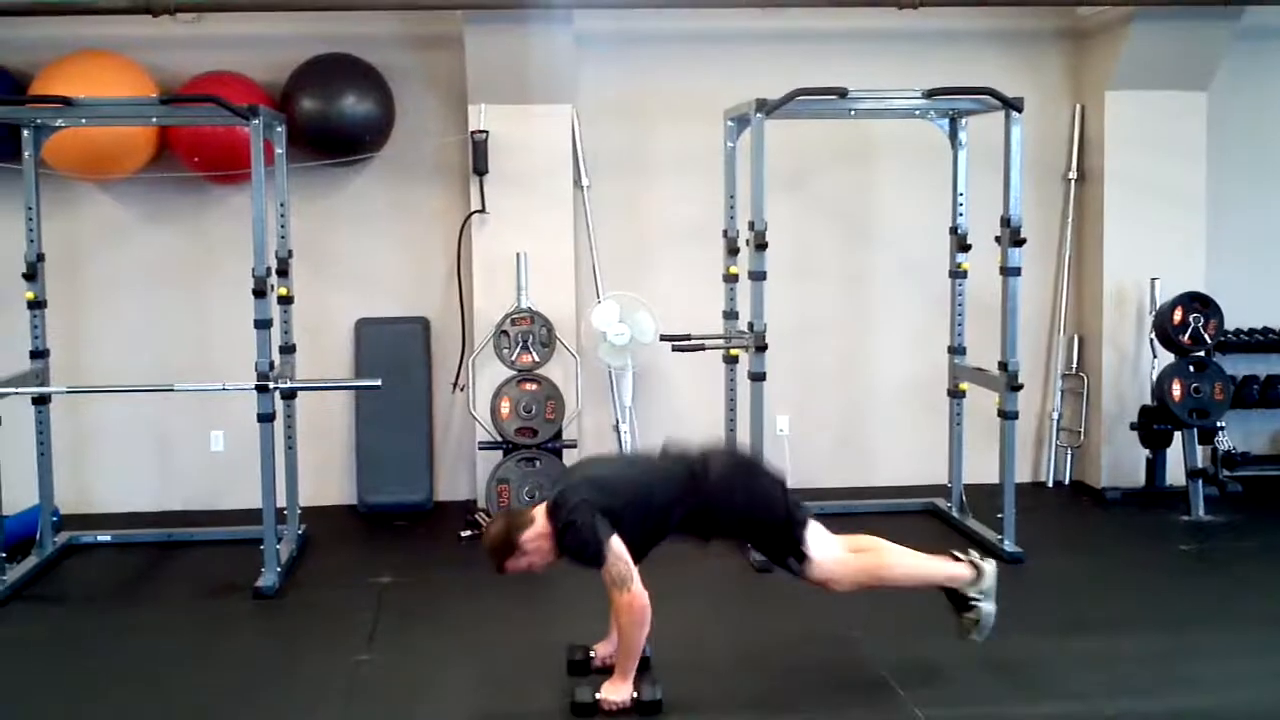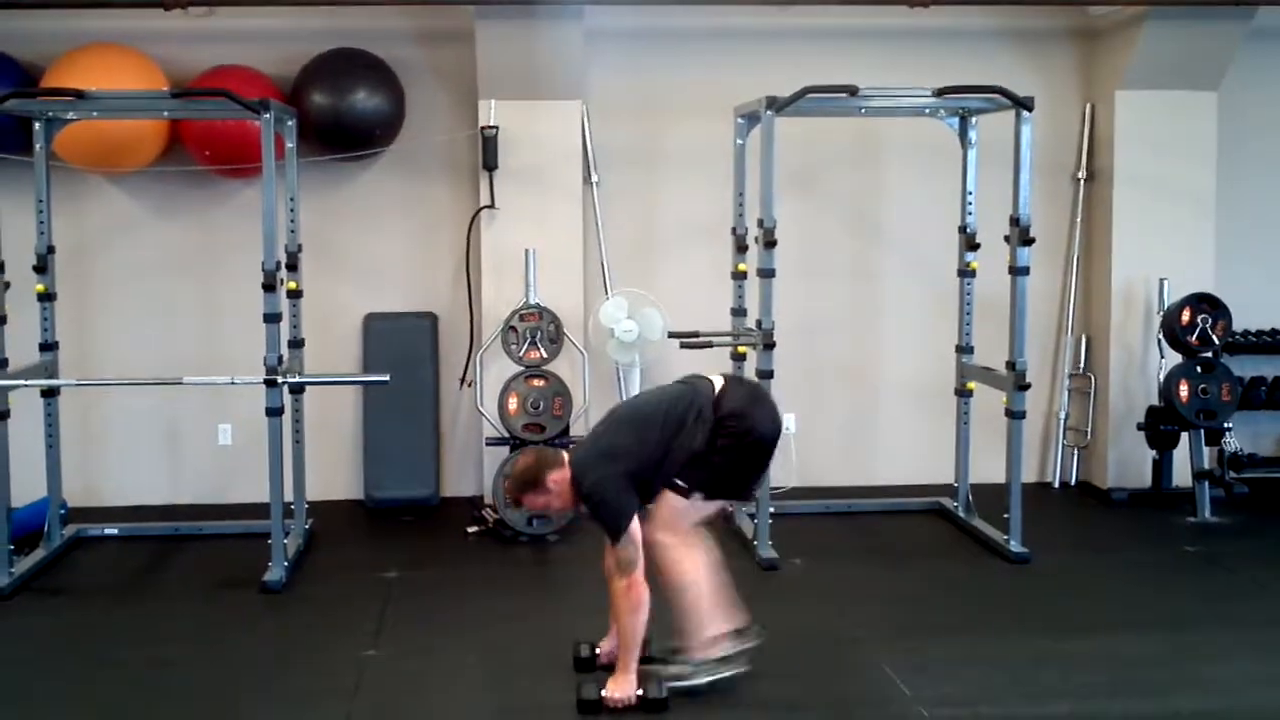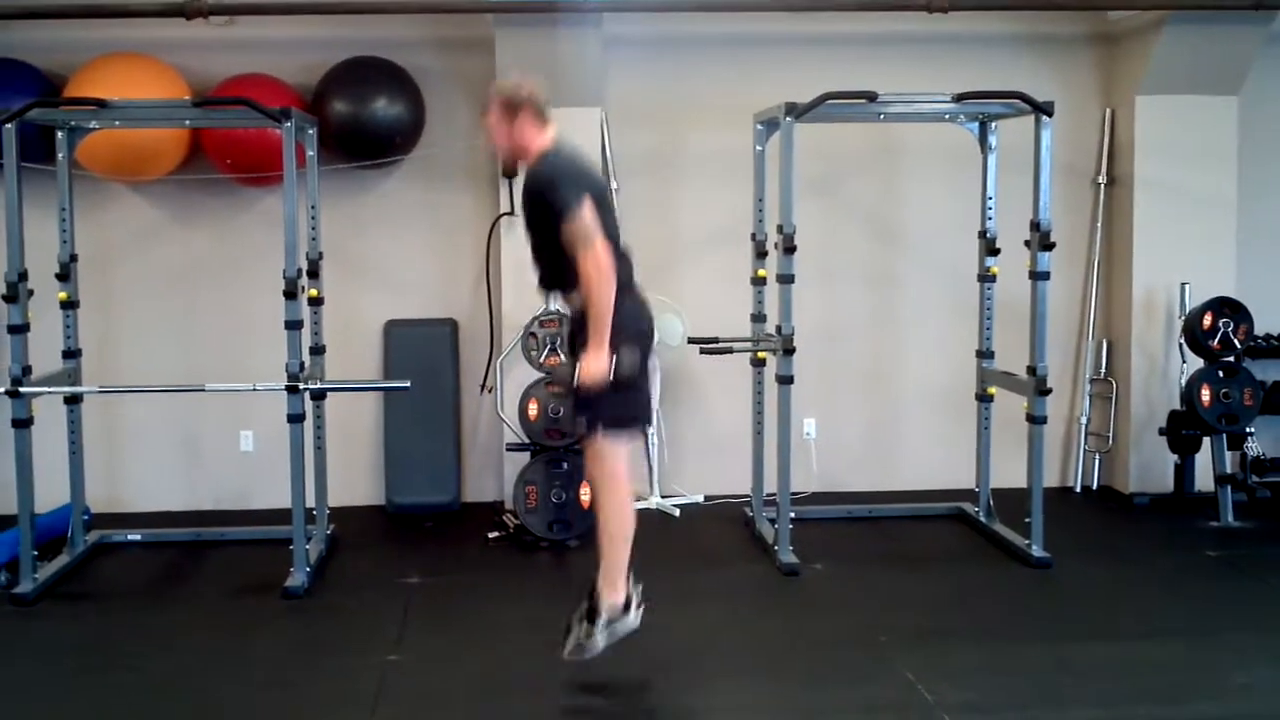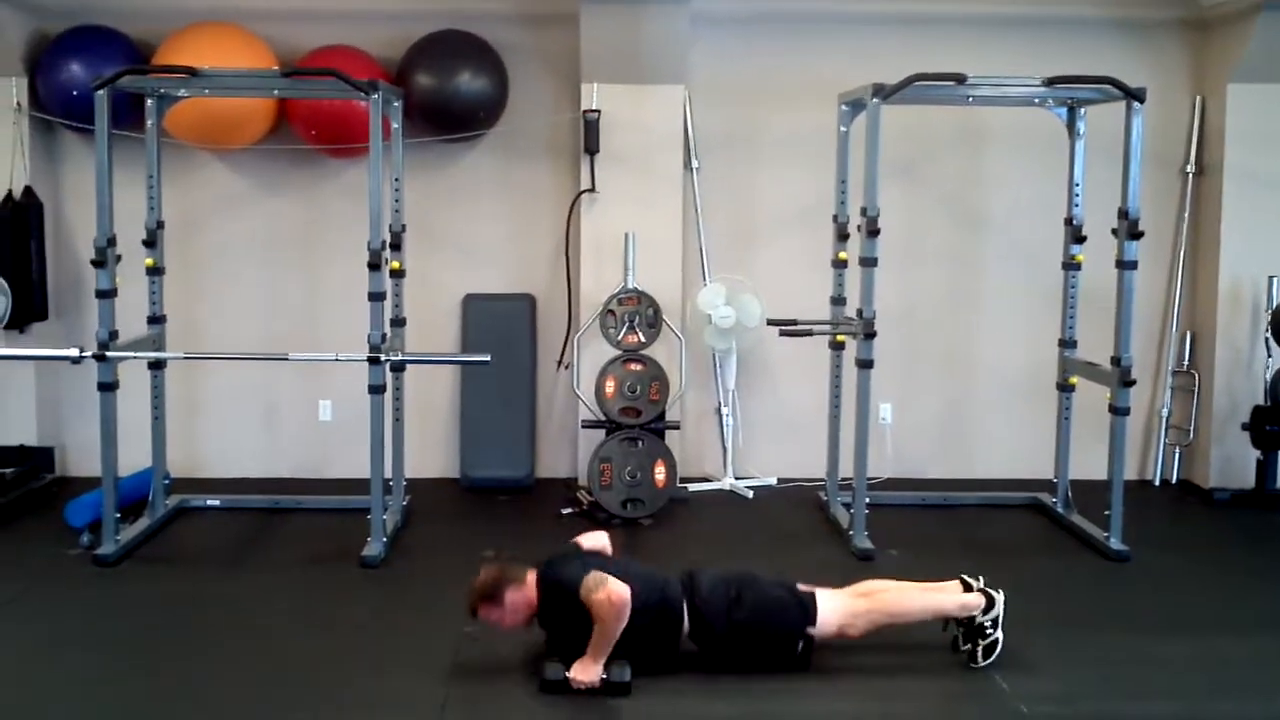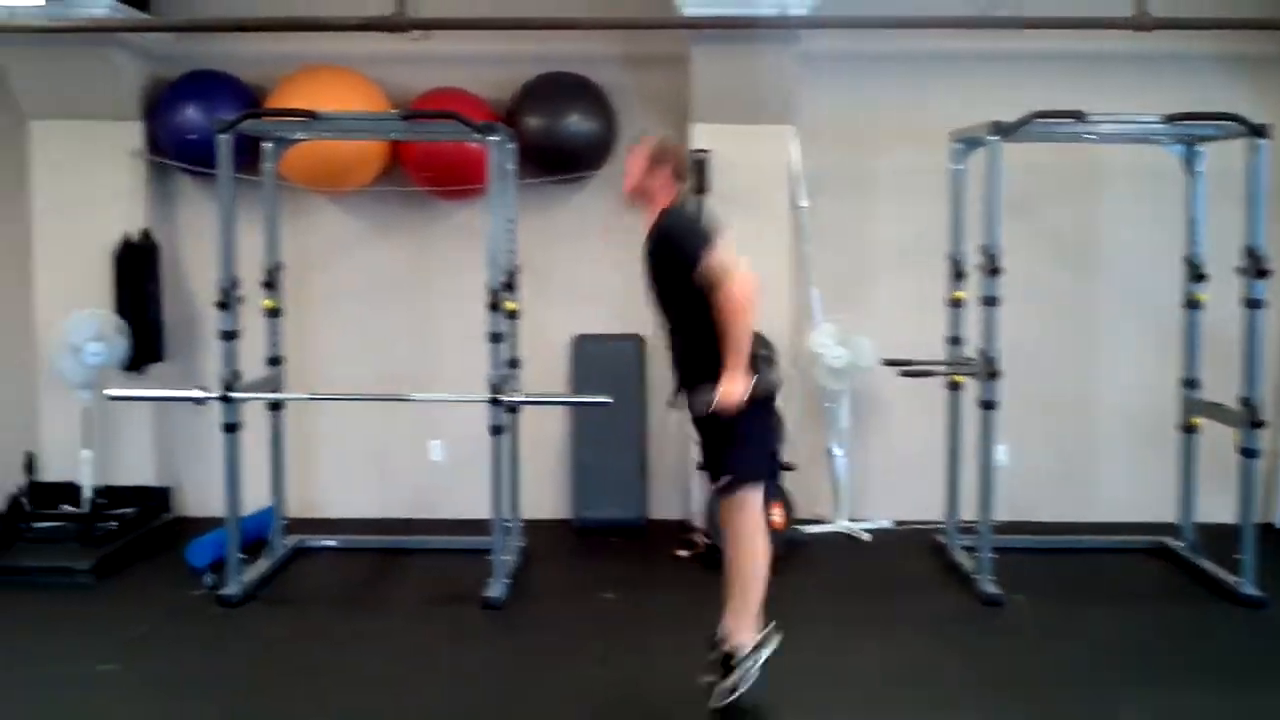
dt=1s
person 1, frame 1
left shoulder: (574, 522)
right shoulder: (569, 492)
left elbow: (635, 599)
right elbow: (624, 579)
left wrist: (623, 676)
right wrist: (616, 638)
left hip: (714, 490)
right hip: (715, 479)
left knee: (829, 567)
right knee: (827, 551)
left ankle: (966, 576)
right ankle: (959, 568)
person 1, frame 2
left shoulder: (598, 480)
right shoulder: (594, 461)
left elbow: (631, 580)
right elbow: (618, 559)
left wrist: (626, 672)
right wrist: (617, 634)
left hip: (739, 420)
right hip: (728, 406)
left knee: (666, 531)
right knee: (670, 528)
left ankle: (712, 648)
right ankle: (731, 628)
person 1, frame 3
left shoulder: (550, 173)
right shoulder: (558, 169)
left elbow: (596, 254)
left wrist: (597, 346)
left hip: (612, 324)
right hip: (608, 321)
left knee: (606, 462)
right knee: (606, 457)
left ankle: (610, 608)
right ankle: (617, 591)
person 1, frame 4
left shoulder: (558, 581)
right shoulder: (558, 566)
left elbow: (616, 597)
right elbow: (600, 540)
left wrist: (593, 659)
right wrist: (595, 626)
left hip: (714, 611)
right hip: (706, 593)
left knee: (847, 618)
right knee: (841, 602)
left ankle: (976, 606)
right ankle: (962, 591)
person 1, frame 5
left shoulder: (677, 225)
right shoulder: (672, 228)
left elbow: (738, 284)
left wrist: (734, 375)
left hip: (728, 389)
right hip: (720, 385)
left knee: (741, 509)
right knee: (735, 508)
left ankle: (746, 640)
right ankle: (740, 629)
